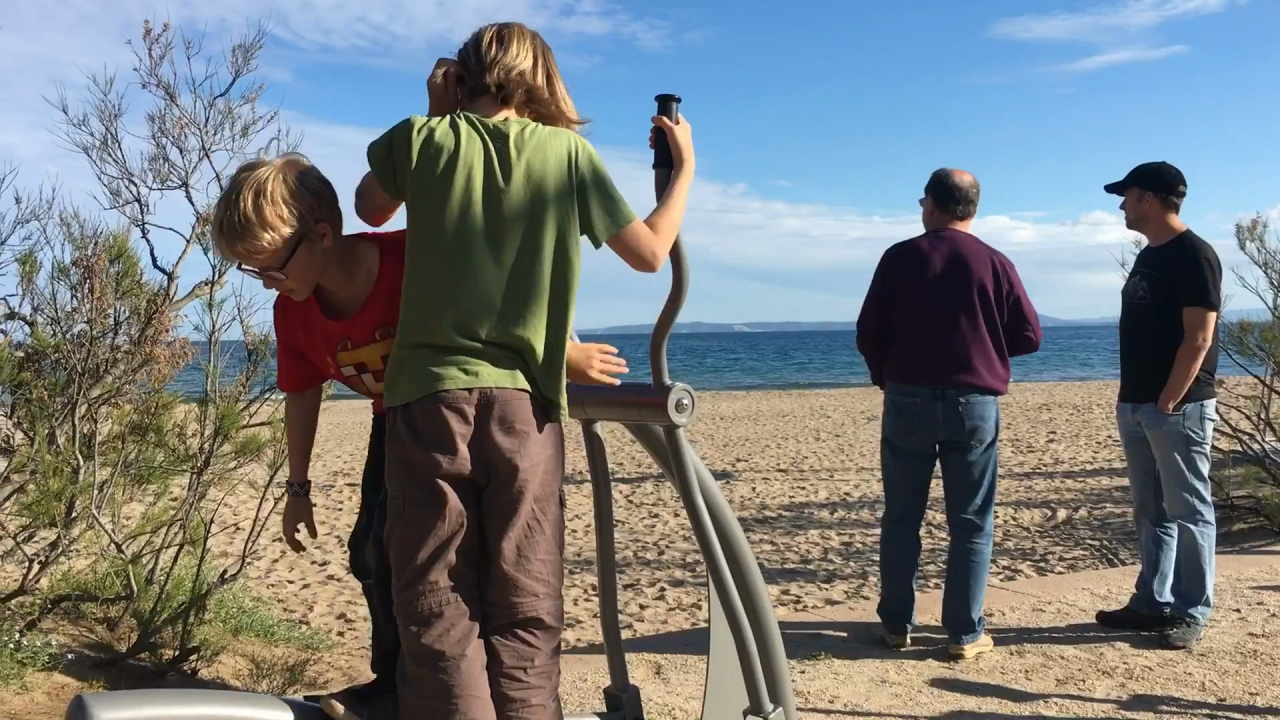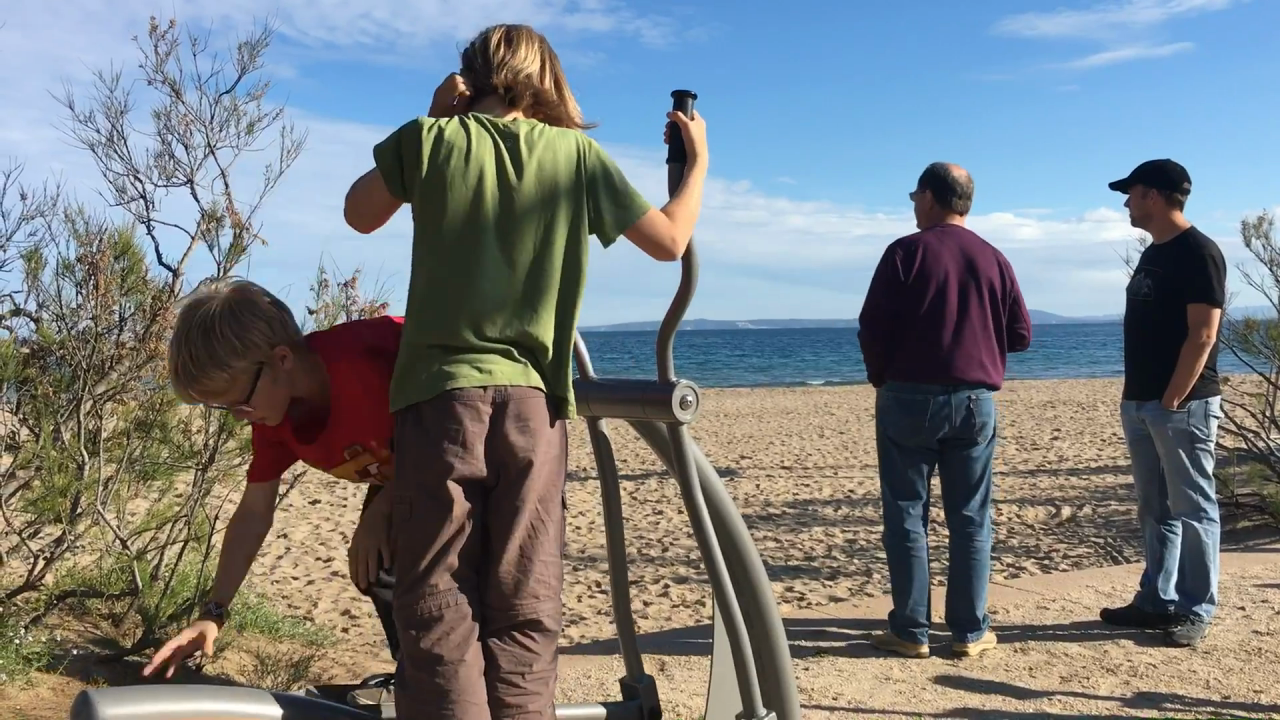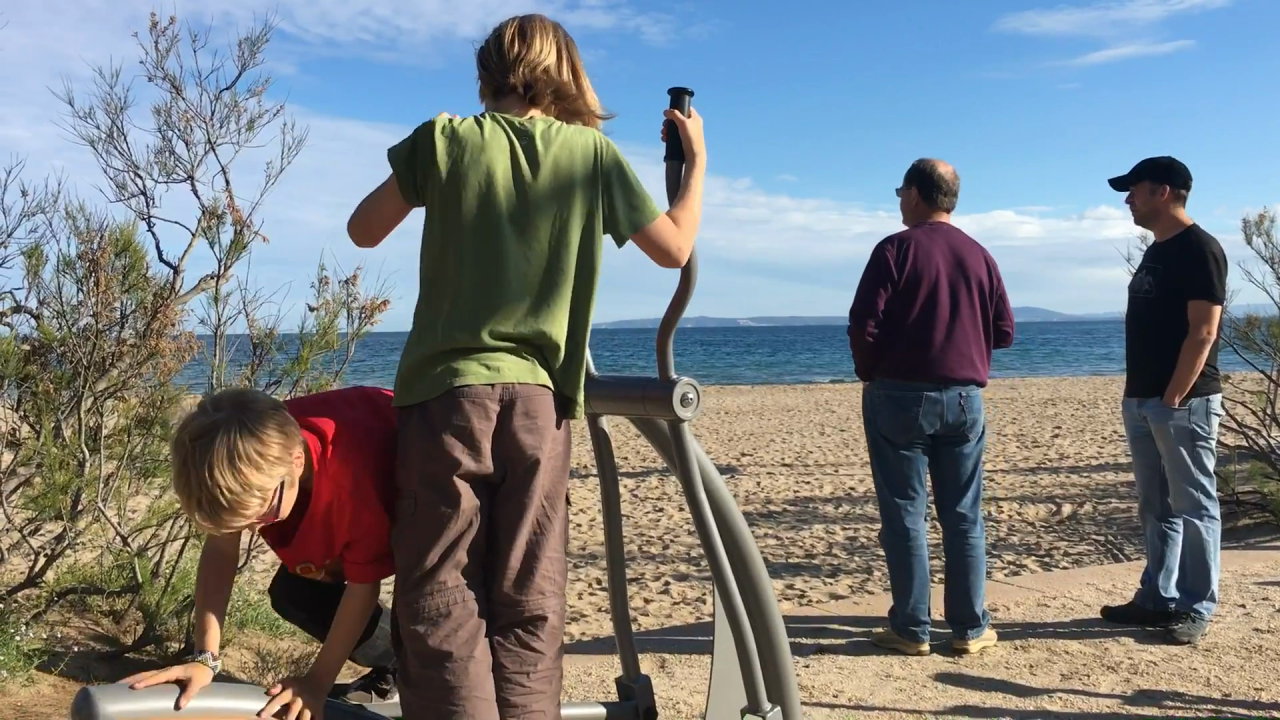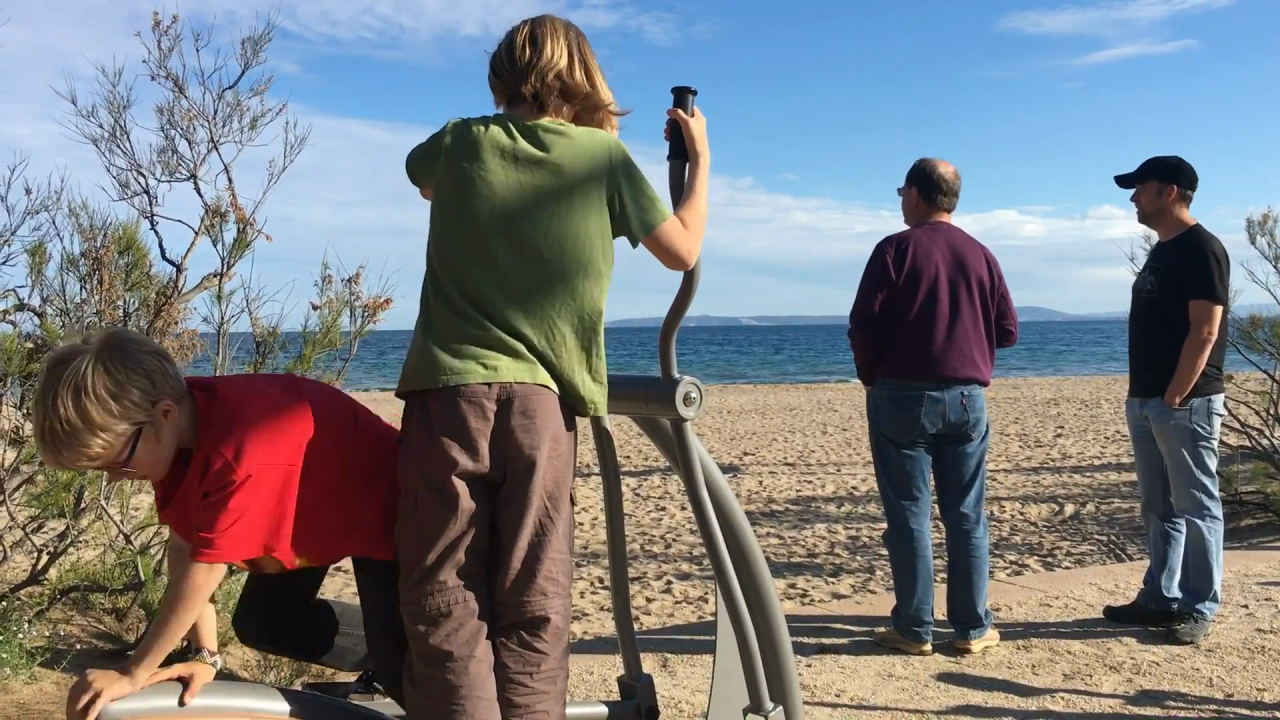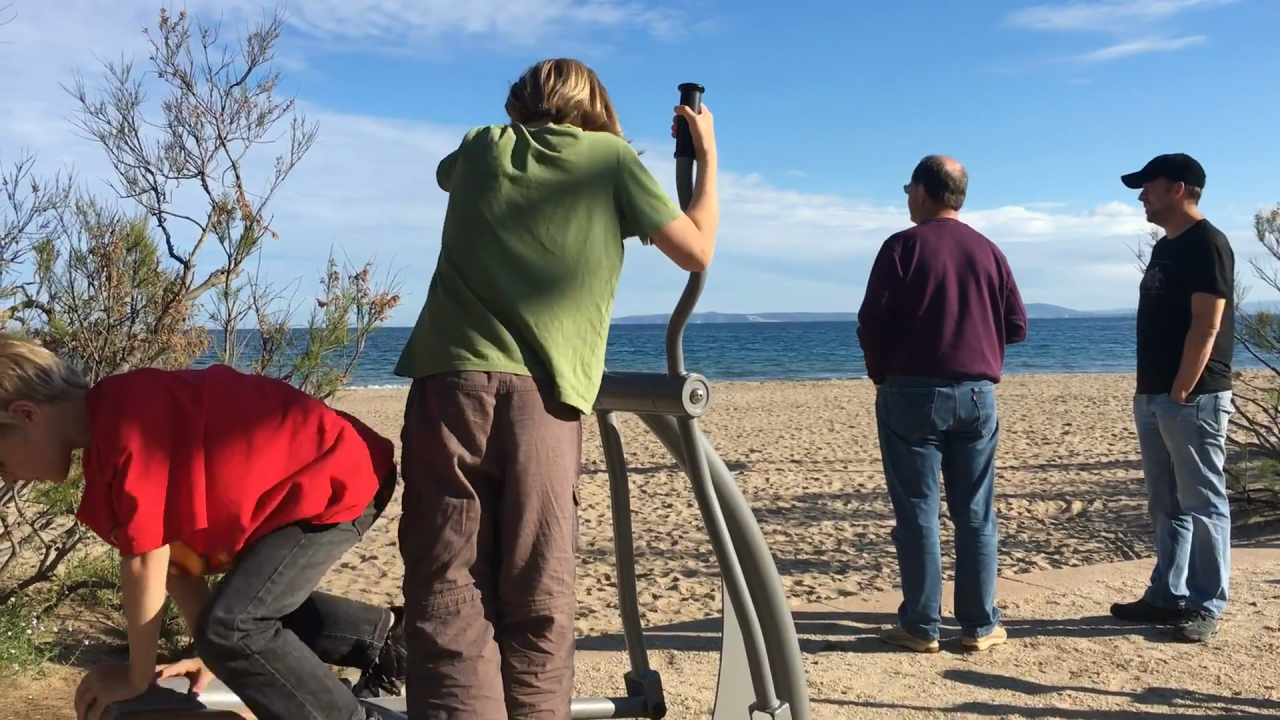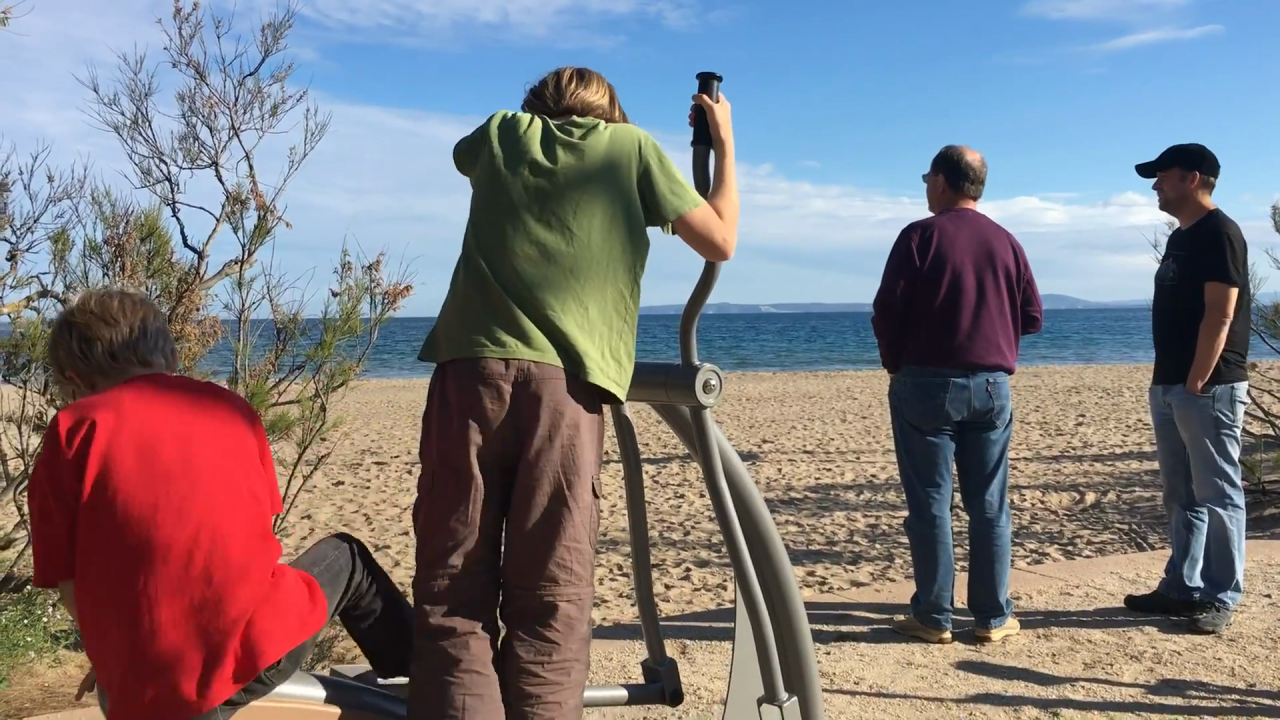
dt=0.5s
person 1, frame 1
left shoulder: (422, 139)
right shoulder: (566, 151)
left elbow: (370, 210)
right elbow: (649, 252)
right wrist: (684, 166)
left hip: (431, 397)
right hip: (524, 401)
left knee: (441, 606)
right knee: (525, 607)
person 1, frame 2
left shoulder: (430, 140)
right shoulder: (575, 153)
left elbow: (358, 214)
right elbow: (668, 242)
right wrist: (698, 159)
left hip: (440, 395)
right hip: (530, 400)
left knee: (438, 605)
right knee: (523, 609)
person 1, frame 3
left shoulder: (444, 139)
right shoulder: (591, 153)
left elbow: (363, 231)
right elbow: (674, 249)
right wrist: (696, 158)
left hip: (447, 392)
right hip: (538, 398)
left knee: (441, 598)
right knee: (528, 603)
person 1, frame 4
left shoulder: (458, 144)
right shoulder: (602, 155)
right elbow: (682, 251)
right wrist: (700, 158)
left hip: (451, 390)
right hip: (542, 399)
left knee: (446, 598)
right knee: (533, 602)
person 1, frame 5
left shoulder: (480, 148)
right shoulder: (609, 157)
right elbow: (696, 252)
right wrist: (708, 155)
left hip: (450, 383)
right hip: (541, 395)
left knee: (449, 600)
right knee: (537, 603)
person 1, frame 6
left shoulder: (499, 134)
right shoulder: (630, 145)
right elbow: (720, 241)
right wrist: (725, 144)
left hip: (471, 370)
right hip: (562, 383)
left knee: (453, 598)
right knee: (549, 599)
person 2, frame 1
left shoulder: (899, 258)
right shoulder: (995, 263)
left elbow: (868, 335)
right elbow: (1029, 337)
left wrist: (885, 378)
left hip: (906, 402)
right hip: (975, 404)
left knee: (901, 516)
right knee: (971, 523)
left ankle: (896, 624)
right ankle: (966, 633)
person 2, frame 2
left shoulder: (905, 251)
right shoulder: (993, 258)
left elbow: (873, 329)
right elbow: (1020, 335)
left wrist: (879, 377)
left hip: (909, 398)
right hip: (975, 401)
left knee: (906, 516)
right knee: (970, 519)
left ankle: (910, 631)
right ankle: (970, 630)
person 2, frame 3
left shoulder: (896, 249)
right shoulder: (979, 256)
left elbow: (865, 326)
right elbow: (1004, 331)
left wrist: (868, 373)
left hip: (900, 396)
right hip: (965, 398)
left knee: (905, 514)
right knee: (964, 516)
left ankle: (911, 629)
right ankle: (970, 627)
person 2, frame 4
left shoulder: (895, 249)
right shoulder: (981, 254)
left elbow: (864, 327)
right elbow: (1007, 330)
left wrist: (870, 377)
left hip: (903, 396)
right hip: (967, 398)
left knee: (909, 515)
right knee: (967, 516)
left ankle: (914, 628)
right ankle: (972, 627)
person 2, frame 5
left shoulder: (903, 246)
right shoulder: (989, 251)
left elbow: (872, 323)
right elbow: (1017, 326)
left wrist: (880, 374)
left hip: (912, 393)
right hip: (977, 394)
left knee: (917, 512)
right knee: (976, 514)
left ankle: (921, 626)
right ankle: (980, 624)
person 2, frame 6
left shoulder: (920, 236)
right shoulder: (1006, 242)
left elbow: (887, 311)
right elbow: (1032, 316)
left wrist: (894, 364)
left hip: (926, 383)
right hip: (992, 385)
left knee: (930, 502)
right knee: (990, 504)
left ankle: (933, 616)
right ankle: (994, 616)
person 3, frame 1
left shoulder: (1194, 256)
right shoulder: (1147, 255)
left elbow: (1199, 339)
left wrist: (1168, 401)
right wrist: (1129, 397)
left hip: (1177, 407)
right hip: (1136, 405)
left knee: (1188, 512)
right knee: (1151, 512)
left ankle: (1190, 612)
right ankle: (1153, 602)
person 3, frame 2
left shoulder: (1198, 253)
right shoulder: (1152, 253)
left elbow: (1202, 336)
left wrist: (1173, 400)
right wrist: (1133, 396)
left hip: (1183, 405)
right hip: (1140, 403)
left knee: (1192, 509)
right knee: (1156, 509)
left ankle: (1195, 610)
right ankle: (1157, 600)
person 3, frame 3
left shoulder: (1200, 249)
right shoulder: (1155, 250)
left elbow: (1203, 333)
left wrist: (1174, 397)
right wrist: (1135, 393)
left hip: (1183, 402)
right hip: (1142, 401)
left knee: (1193, 507)
right knee: (1156, 507)
left ankle: (1196, 608)
right ankle: (1158, 597)
person 3, frame 4
left shoulder: (1201, 249)
right shoulder: (1161, 250)
left elbow: (1205, 333)
left wrist: (1176, 396)
left hip: (1185, 402)
right hip: (1145, 400)
left knee: (1195, 507)
right knee: (1160, 508)
left ankle: (1198, 608)
right ankle: (1161, 597)
person 3, frame 5
left shoulder: (1207, 244)
right shoulder: (1164, 247)
left elbow: (1206, 327)
left wrist: (1181, 391)
right wrist: (1149, 390)
left hip: (1193, 399)
right hip: (1152, 396)
left knee: (1202, 504)
right knee: (1166, 505)
left ankle: (1206, 606)
right ankle: (1168, 595)
person 3, frame 6
left shoulder: (1219, 234)
right shoulder: (1180, 237)
left elbow: (1219, 317)
left wrist: (1196, 383)
left hip: (1209, 389)
right hip: (1168, 387)
left knee: (1217, 495)
right knee: (1181, 495)
left ankle: (1220, 598)
right ankle: (1181, 587)
person 4, frame 1
left shoulder: (414, 259)
right shoulder: (293, 311)
right elbow: (301, 396)
left wrist: (566, 354)
right wrist: (298, 488)
right hip: (396, 416)
right knee: (371, 550)
person 4, frame 2
left shoulder: (362, 369)
right shoulder: (273, 398)
right elbow: (254, 510)
left wrist: (380, 513)
right wrist: (212, 616)
right knee: (377, 563)
person 4, frame 3
left shoulder: (346, 474)
left elbow: (363, 585)
right elbow: (221, 549)
left wrist: (318, 681)
right wrist: (205, 658)
right knee: (292, 594)
right ankle: (395, 666)
person 4, frame 4
left shoulder: (239, 447)
right shoulder: (168, 432)
left elbow: (206, 566)
right elbow: (186, 547)
left wrist: (135, 672)
right wrist: (206, 656)
left hip: (377, 505)
left knee: (397, 663)
right knee: (260, 623)
right ankle: (379, 667)
person 4, frame 5
left shoulder: (125, 421)
right shoulder: (104, 437)
left elbow: (146, 560)
right elbow: (175, 549)
left wrist: (137, 677)
right wrist: (206, 651)
left hip: (335, 477)
right hip: (301, 474)
left knee: (231, 630)
right knee: (255, 617)
right ankle: (382, 635)
person 4, frame 6
left shoulder: (72, 430)
right shoulder: (229, 408)
left elbow: (65, 577)
left wrist: (120, 671)
right hip: (270, 634)
right knee: (346, 556)
